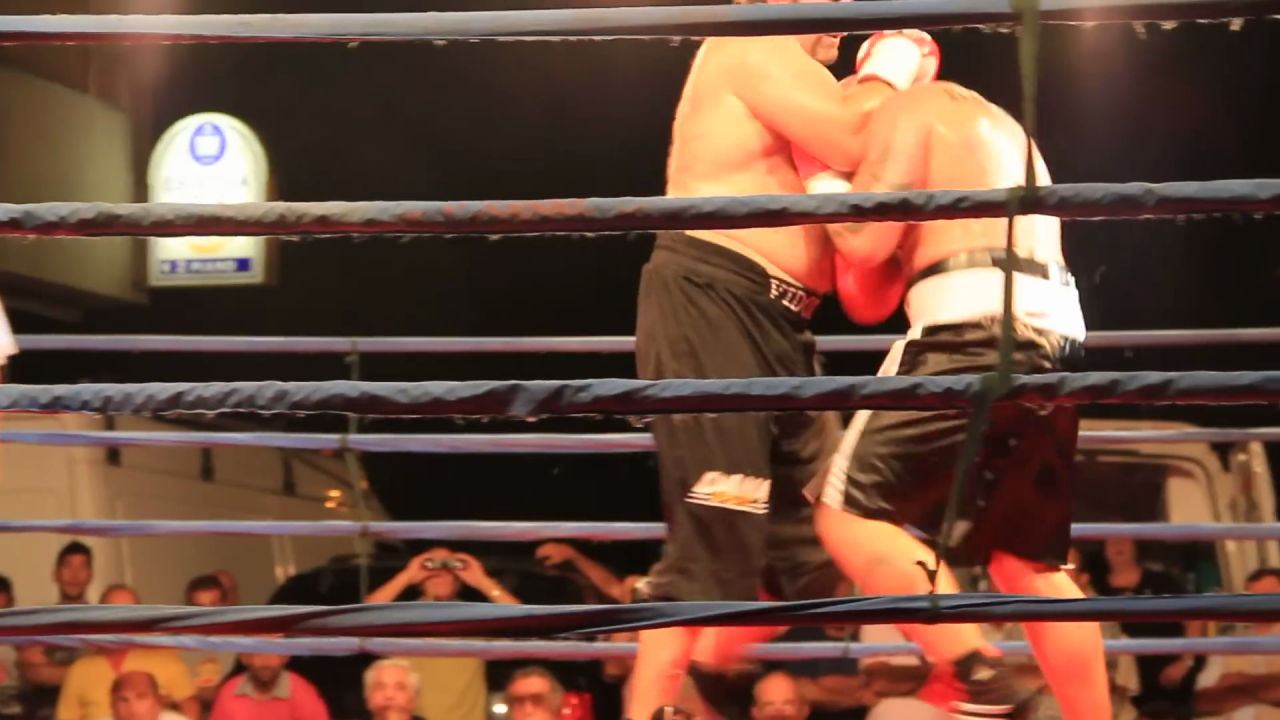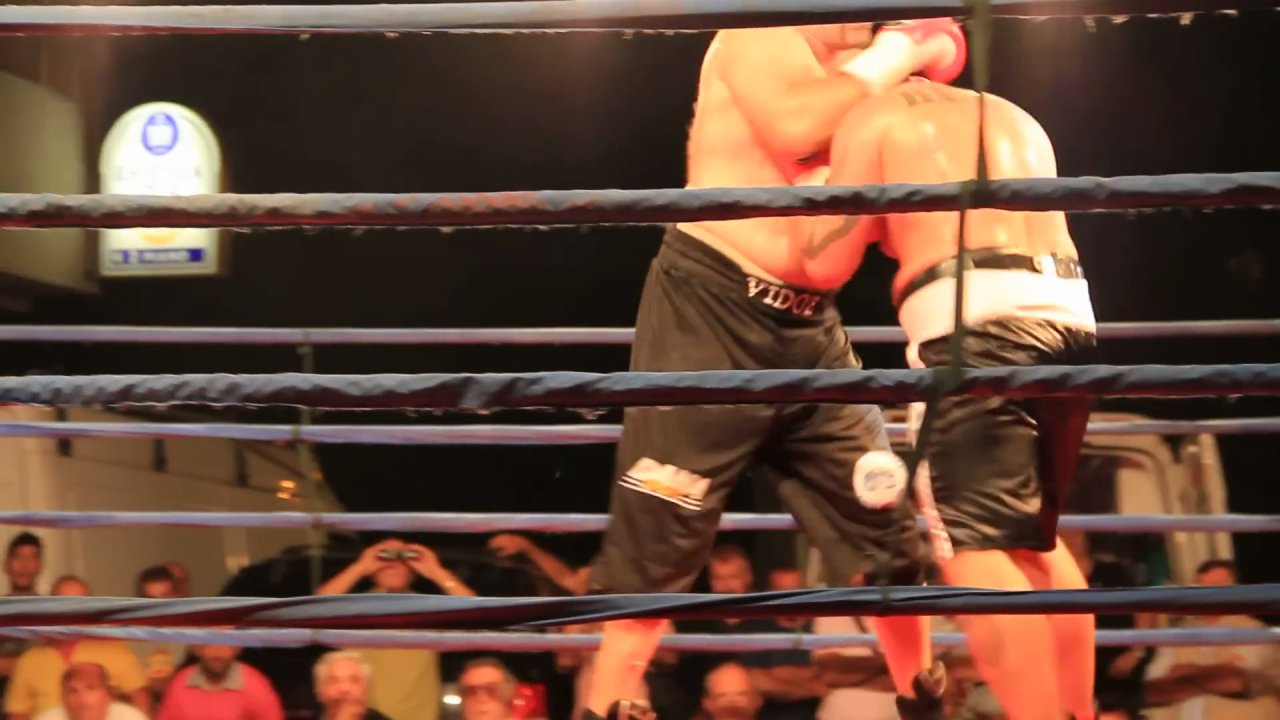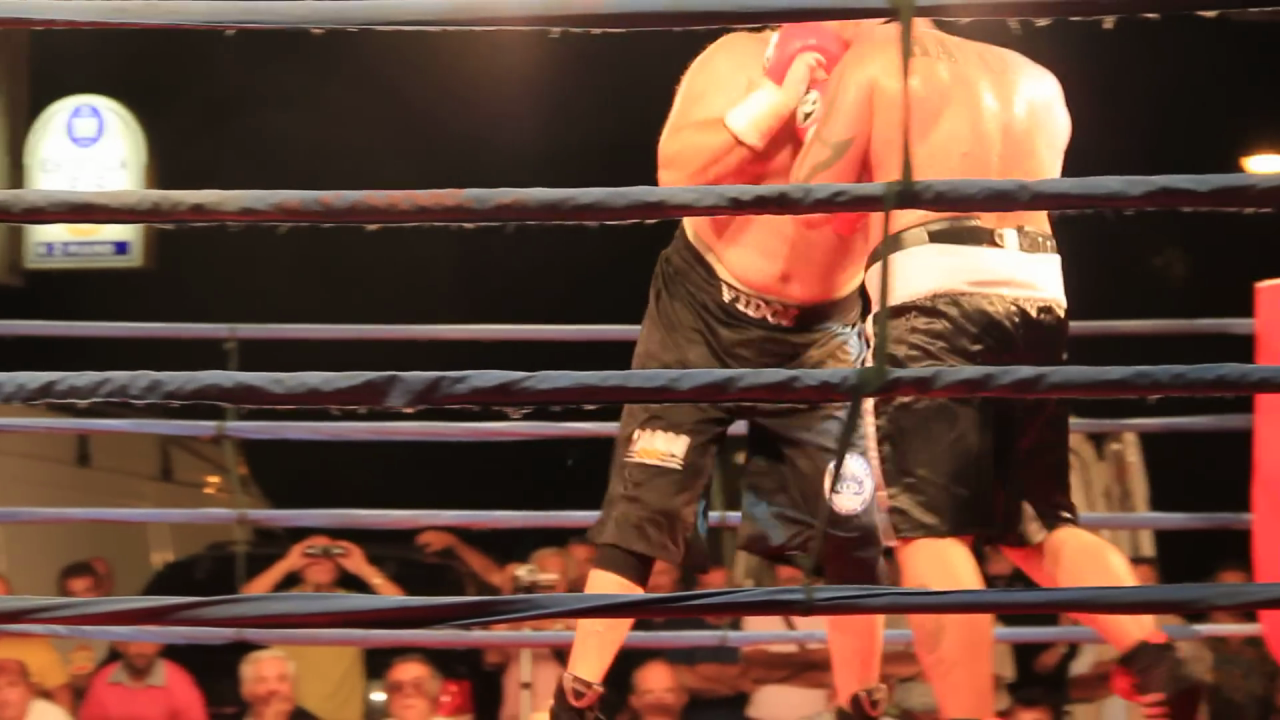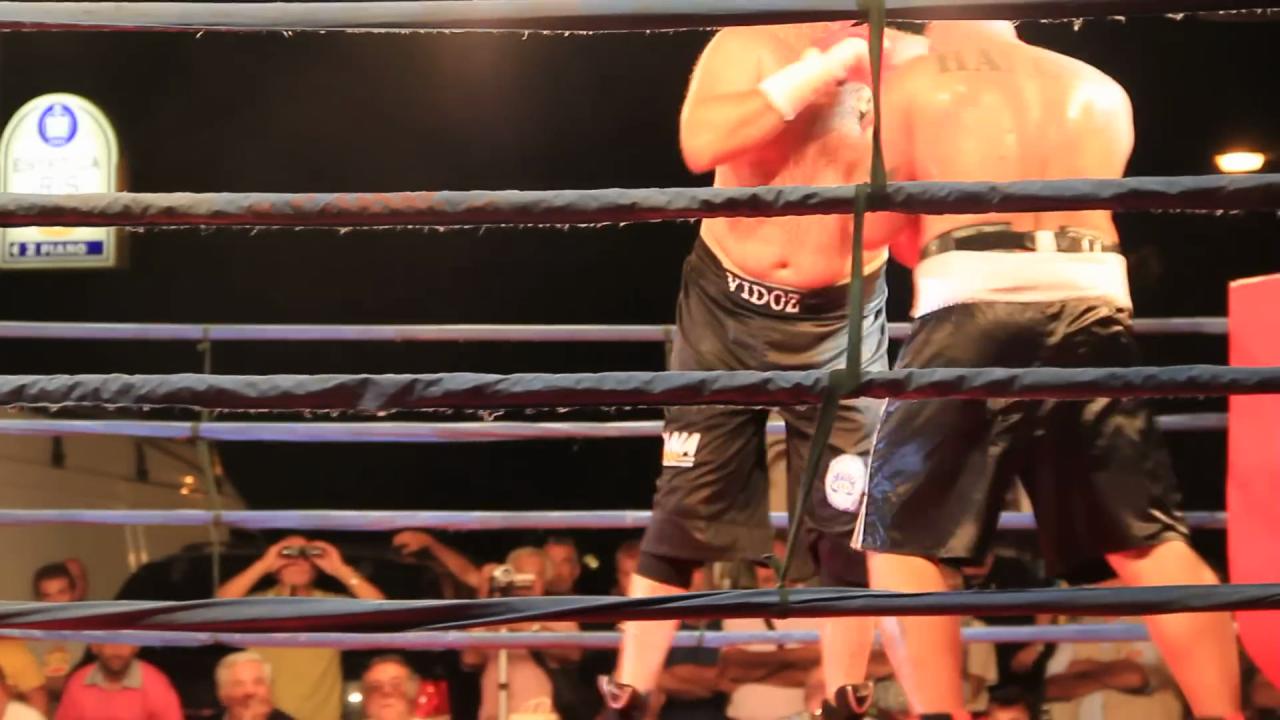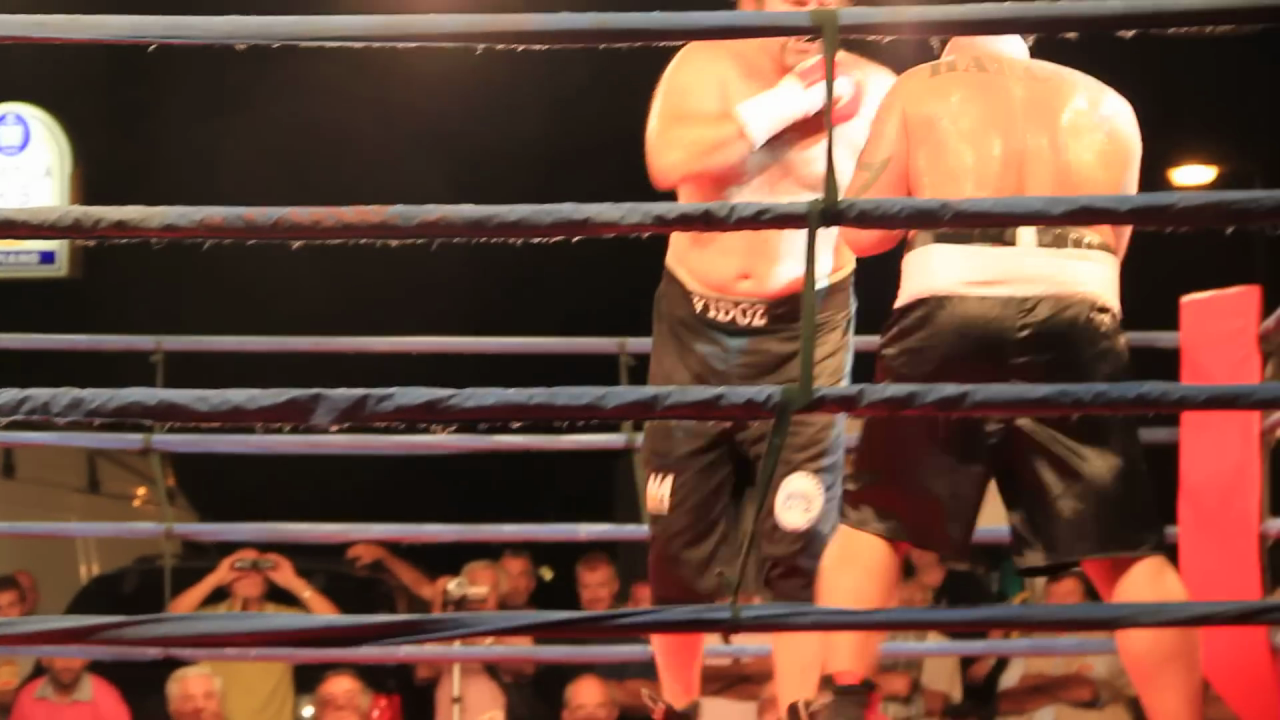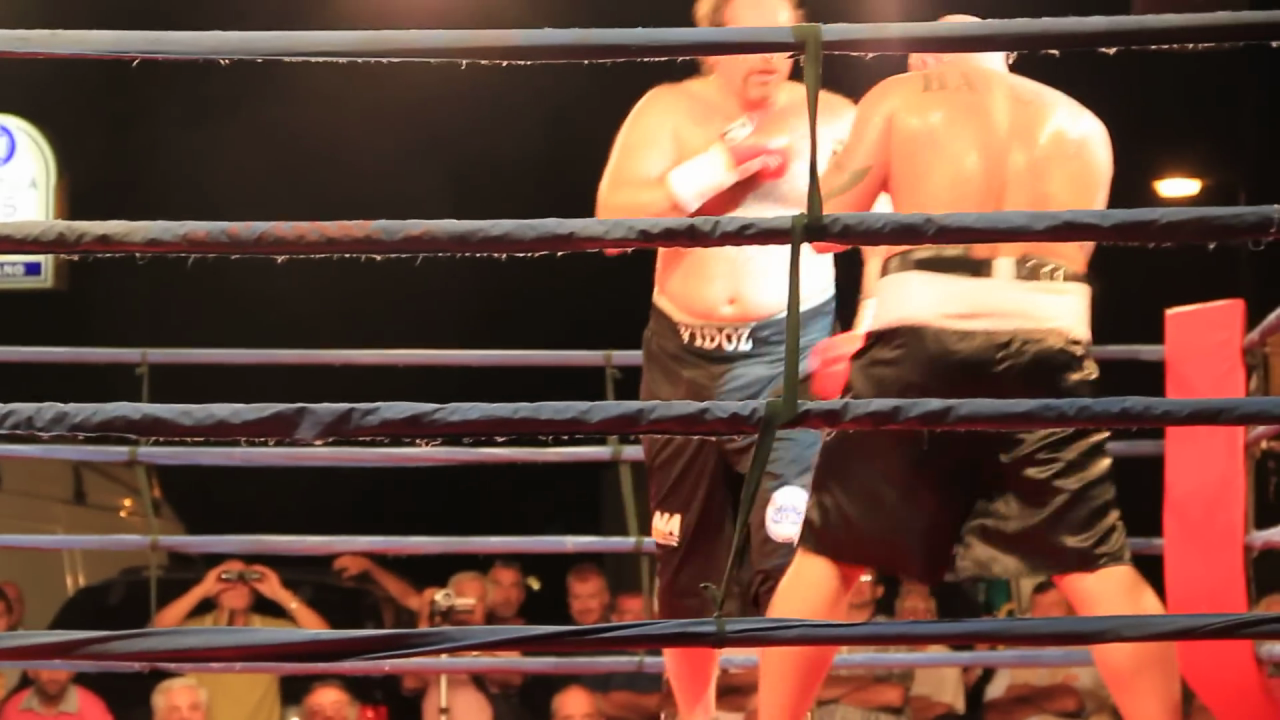
dt=0.2s
person 1, frame 1
left shoulder: (793, 78)
right elbow: (844, 137)
right wrist: (893, 67)
left hip: (772, 322)
right hip: (710, 308)
left knee: (809, 530)
right knee: (716, 536)
person 1, frame 2
left shoulder: (857, 76)
right shoulder: (754, 45)
right elbow: (801, 128)
right wrist: (892, 54)
left hip: (804, 328)
right hip: (707, 314)
left knee: (881, 515)
right knee: (662, 533)
person 1, frame 3
right shoulder: (736, 60)
right elbow: (677, 172)
right wrist: (779, 93)
left hip: (818, 331)
right hip: (703, 312)
left knee: (851, 521)
right knee: (649, 506)
person 1, frame 4
left shoulder: (907, 66)
right shoulder: (744, 49)
right elbow: (702, 144)
right wrist: (818, 69)
left hip: (839, 319)
right hip: (725, 304)
left knee: (844, 515)
right knee: (684, 504)
person 1, frame 5
left shoulder: (866, 87)
right shoulder: (704, 64)
right elbow: (670, 157)
right wrist: (793, 95)
left hip: (805, 330)
right hip: (696, 328)
left knee: (801, 538)
right knee: (677, 535)
person 1, frame 6
left shoulder: (832, 120)
right shoulder: (667, 110)
right elbow: (614, 219)
right wrist: (724, 160)
left hip: (794, 356)
right hip: (686, 358)
left knee: (786, 555)
right knee: (683, 566)
person 2, frame 1
left shoulder: (908, 111)
right shoulder: (993, 126)
left elbow: (860, 243)
left wrist: (820, 176)
left hip: (974, 331)
right hip: (1053, 336)
left knee: (850, 516)
right knee: (1029, 561)
left ankle: (972, 665)
person 2, frame 2
left shoulder: (870, 121)
right shoulder: (1015, 122)
left elbow: (825, 262)
left wrist: (824, 175)
left hip: (972, 331)
right hip: (1063, 328)
left knee: (971, 548)
right knee: (1032, 543)
person 2, frame 3
left shoulder: (872, 63)
right shoulder: (1037, 84)
left elbow: (815, 202)
left wrist: (830, 108)
left hip: (931, 302)
right hip: (1031, 303)
left knee: (929, 534)
right knee: (1041, 525)
right ankle: (1152, 658)
person 2, frame 4
left shoulder: (923, 78)
right shoulder: (1100, 90)
left hip: (969, 310)
right hip: (1089, 310)
left knee: (901, 543)
right knee: (1148, 539)
person 2, frame 5
left shoulder: (923, 88)
right shoulder: (1109, 106)
left elbow: (860, 229)
left hip: (952, 307)
right hip: (1075, 310)
left knee: (870, 521)
right knee: (1126, 555)
person 2, frame 6
left shoulder: (900, 101)
right shoulder: (1080, 126)
left elbow: (828, 219)
left hip: (921, 337)
right hip: (1044, 343)
left knee: (828, 553)
right knee: (1097, 564)
